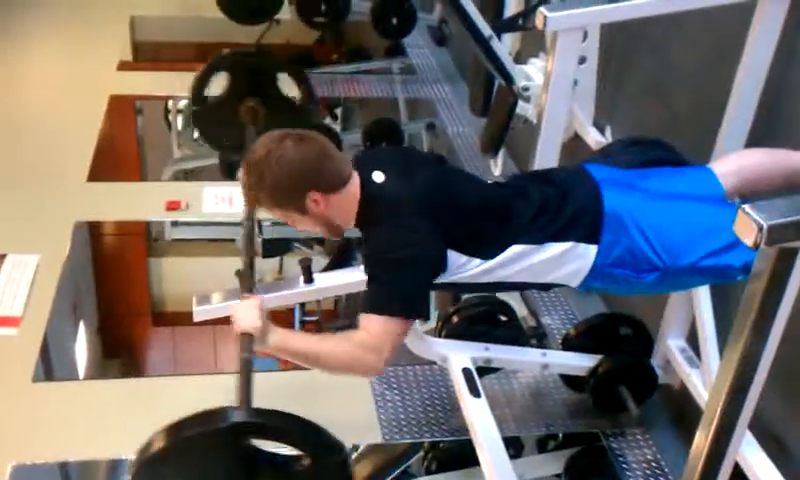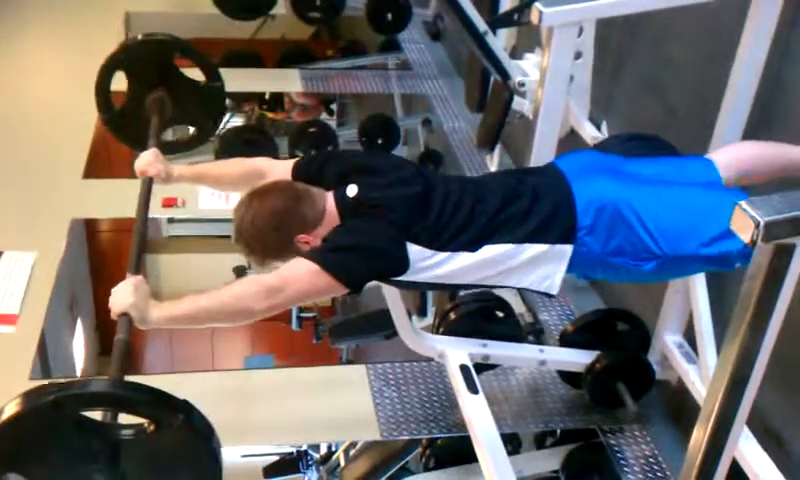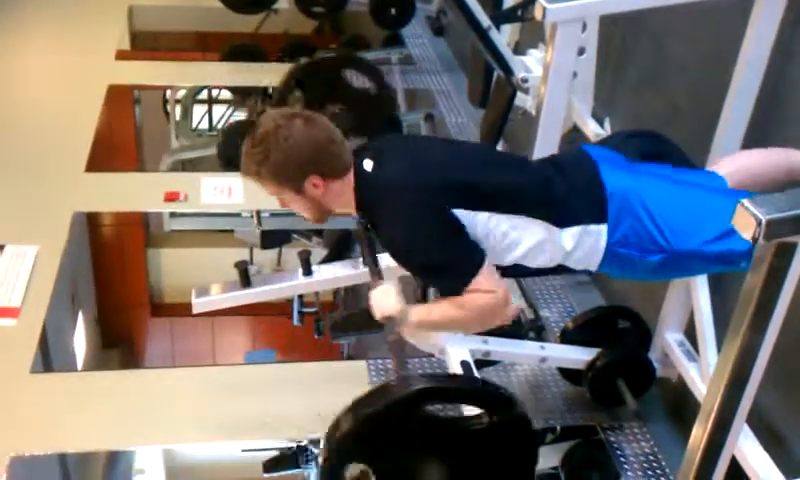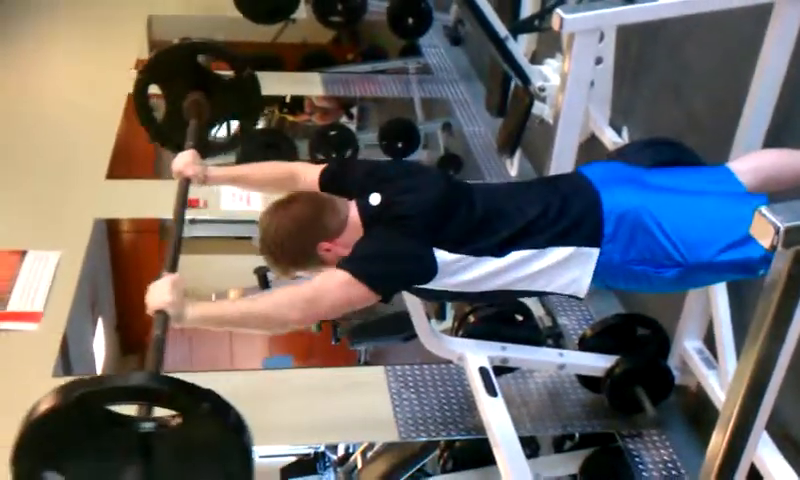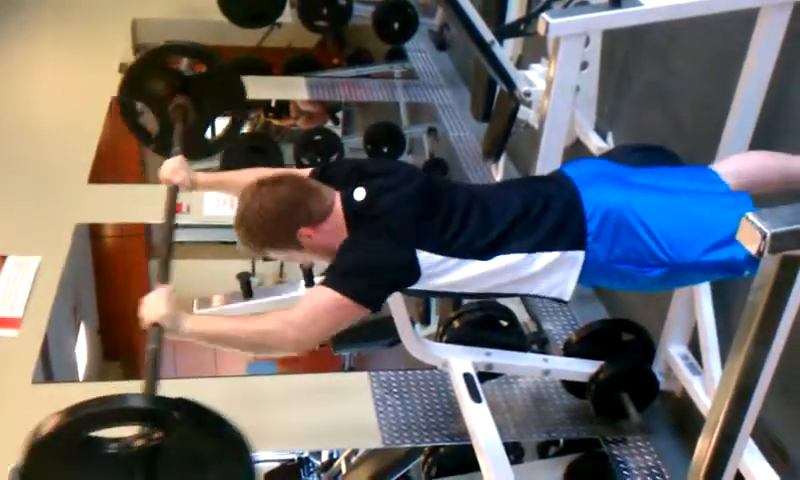
dt=1s
person 1, frame 1
left shoulder: (400, 240)
right shoulder: (374, 166)
left elbow: (371, 354)
right elbow: (332, 170)
left wrist: (267, 335)
right wrist: (267, 175)
left hip: (601, 242)
right hip: (583, 191)
right knee: (720, 182)
person 1, frame 2
left shoulder: (370, 237)
right shoulder: (346, 171)
left elbow: (271, 294)
right elbow: (265, 170)
left wrist: (153, 311)
right wrist: (175, 171)
left hip: (583, 229)
right hip: (567, 180)
left knee: (743, 226)
right knee: (717, 174)
person 1, frame 3
left shoulder: (409, 221)
right shoulder: (374, 156)
left elbow: (496, 306)
left wrist: (407, 313)
left hip: (605, 224)
right hip: (585, 174)
right knee: (716, 184)
person 1, frame 4
left shoulder: (398, 245)
right shoulder: (371, 182)
left elbow: (302, 308)
right elbow: (296, 175)
left wrist: (187, 311)
right wrist: (210, 173)
left hip: (607, 238)
right hip: (591, 192)
right knee: (735, 183)
person 1, frame 5
left shoulder: (376, 244)
right shoulder: (352, 179)
left elbow: (293, 334)
right elbow: (277, 188)
left wrist: (180, 321)
right wrist: (199, 179)
left hip: (595, 235)
right hip: (574, 191)
right knee: (721, 181)
